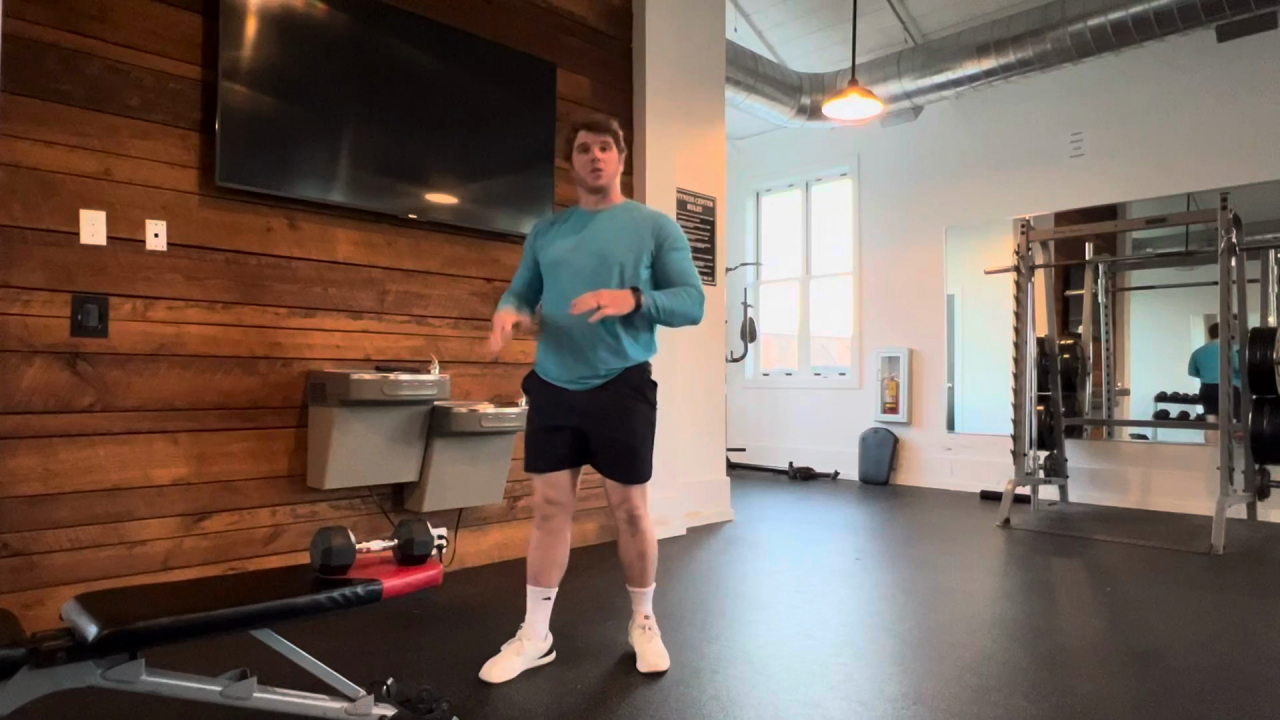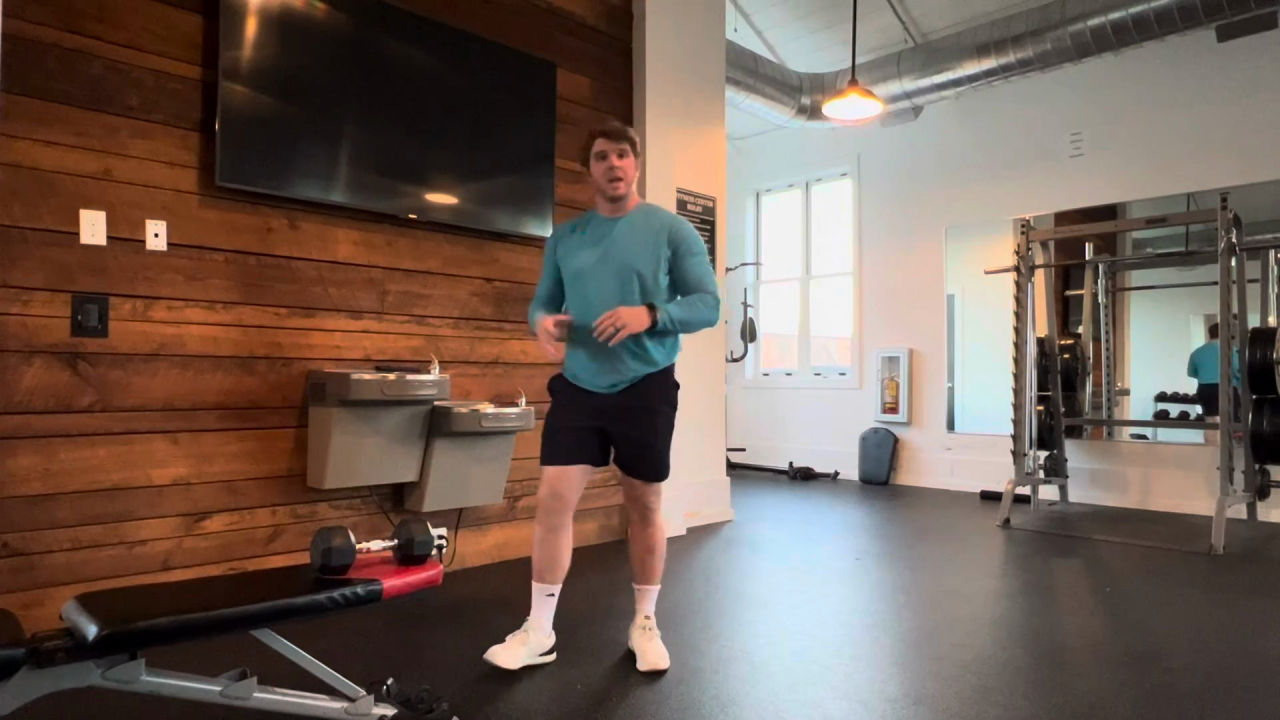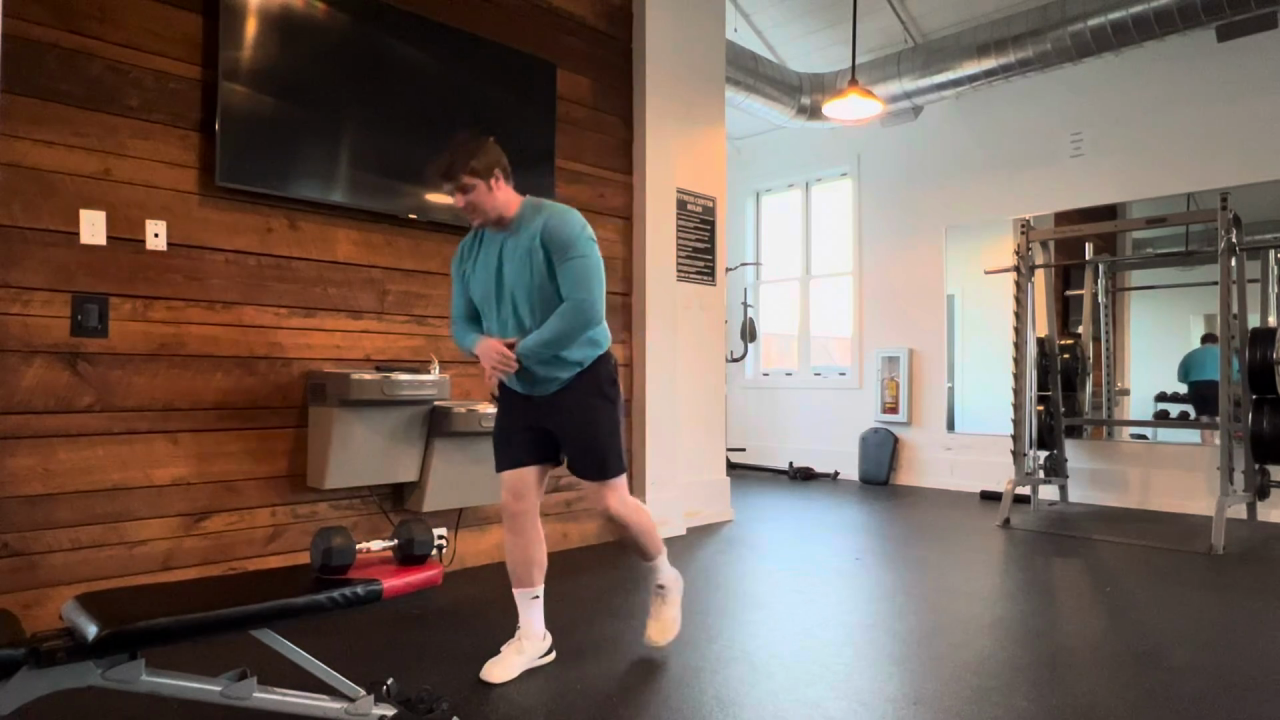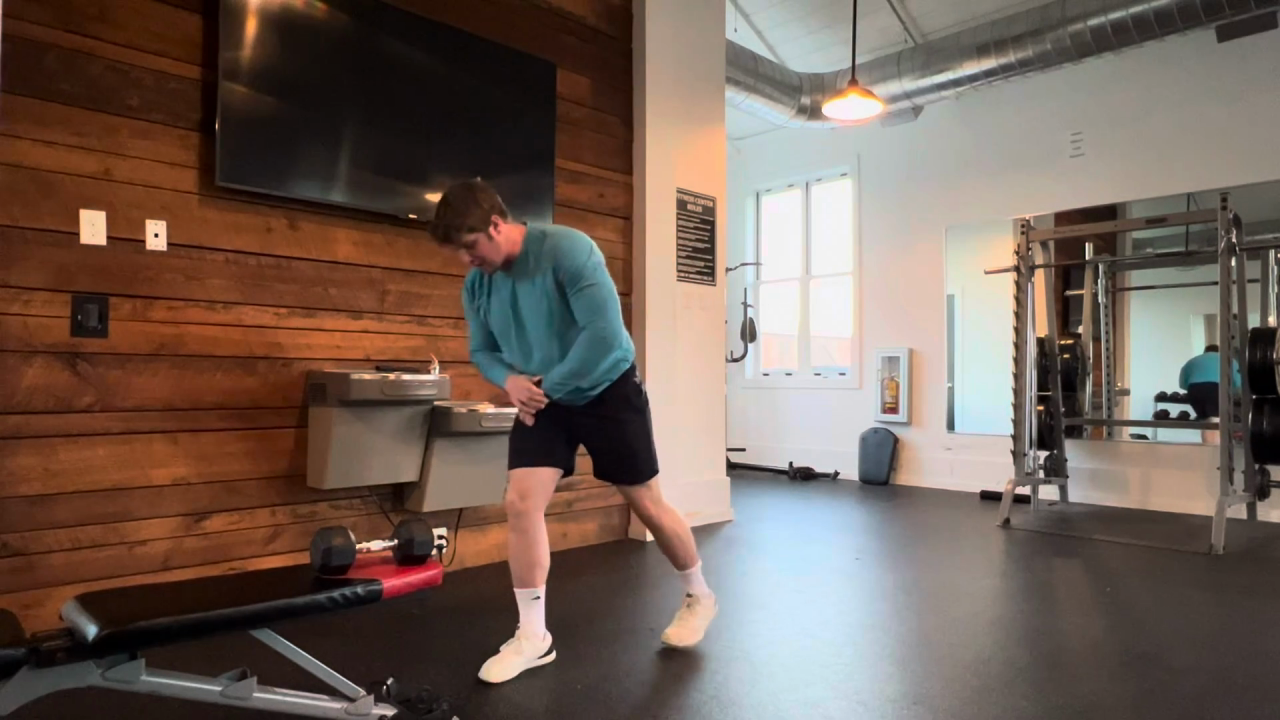
dt=1s
person 1, frame 1
left shoulder: (655, 226)
right shoulder: (545, 231)
left elbow: (692, 302)
right elbow: (517, 293)
left wrist: (633, 299)
right wrist: (506, 311)
left hip: (622, 386)
right hip: (552, 387)
left knee: (629, 509)
right knee: (548, 509)
left ankle: (643, 623)
right ankle: (535, 635)
person 1, frame 2
left shoulder: (672, 230)
right shoulder: (565, 238)
left elbow: (708, 305)
right elbow: (543, 301)
left wrist: (650, 315)
right wrist: (541, 321)
left hip: (646, 388)
right hip: (578, 388)
left knee: (644, 506)
right knee: (553, 501)
left ankle: (644, 624)
right ankle: (538, 631)
person 1, frame 3
left shoulder: (559, 224)
right shoulder: (468, 252)
left elbow: (587, 308)
right elbow: (462, 322)
left wrist: (520, 350)
right wrist: (481, 345)
left hip: (582, 379)
right hip: (520, 391)
left knee: (609, 502)
right knee: (516, 506)
left ankle: (665, 581)
right ankle: (532, 635)
person 1, frame 4
left shoulder: (567, 249)
right shoulder: (477, 284)
left elbow: (605, 332)
right elbow: (482, 350)
left wrist: (548, 386)
right wrist: (509, 379)
left hip: (609, 390)
right hip: (543, 402)
left knee: (645, 503)
right knee: (520, 504)
left ankle: (698, 596)
right ankle: (532, 637)
